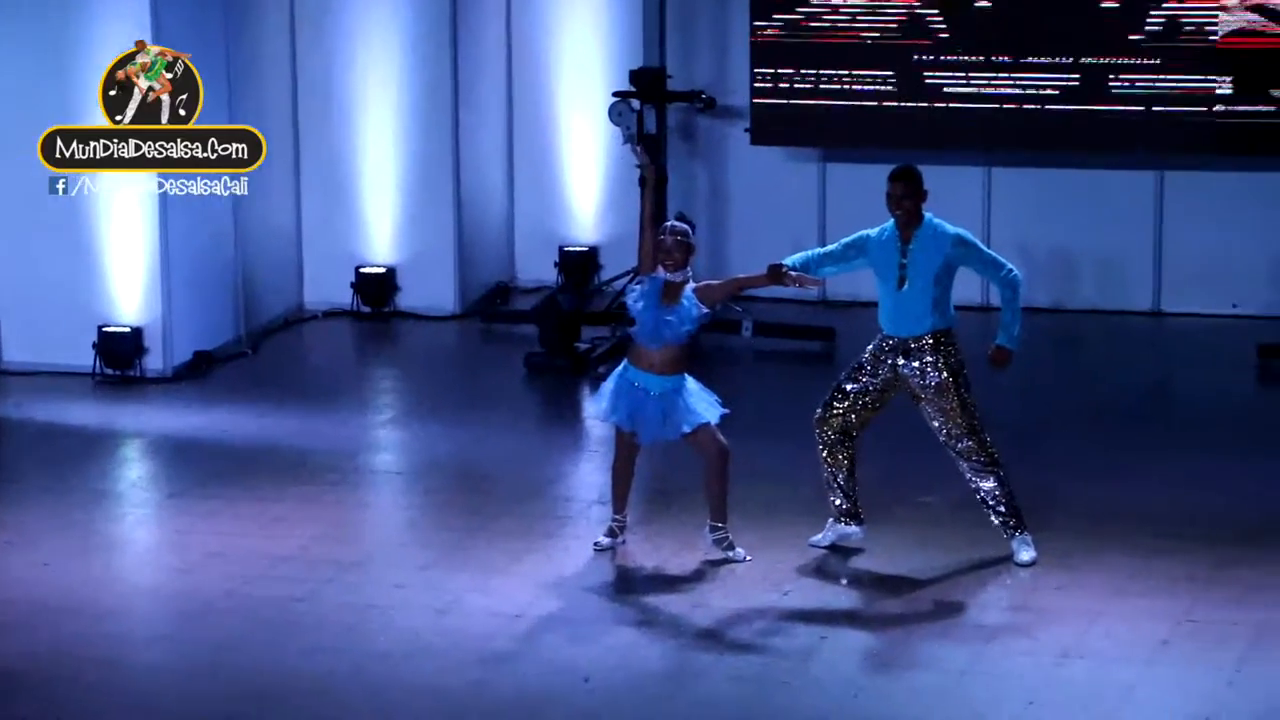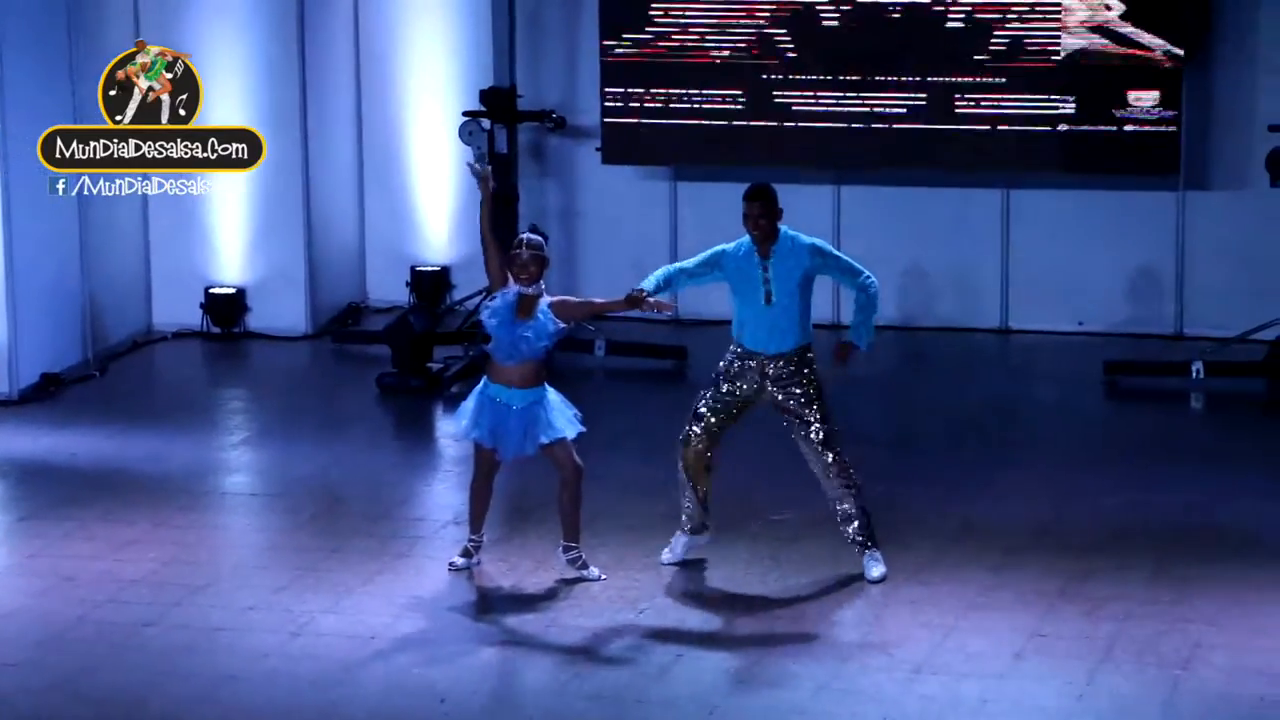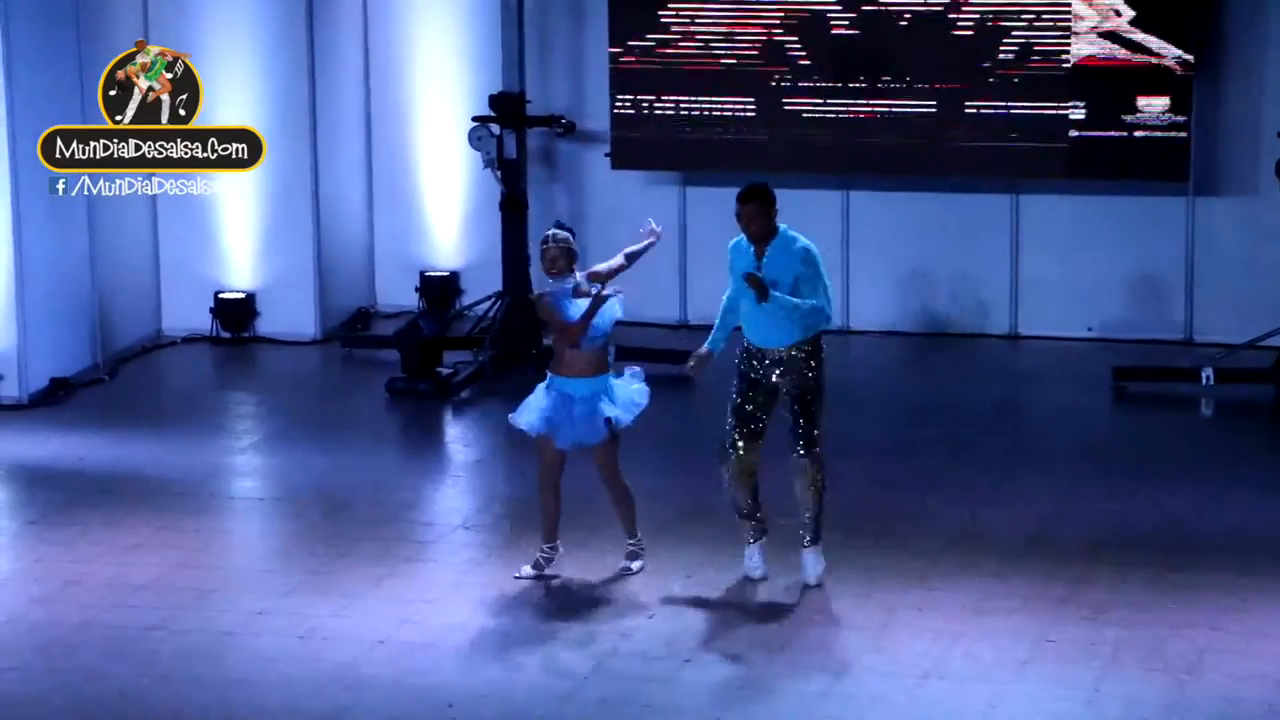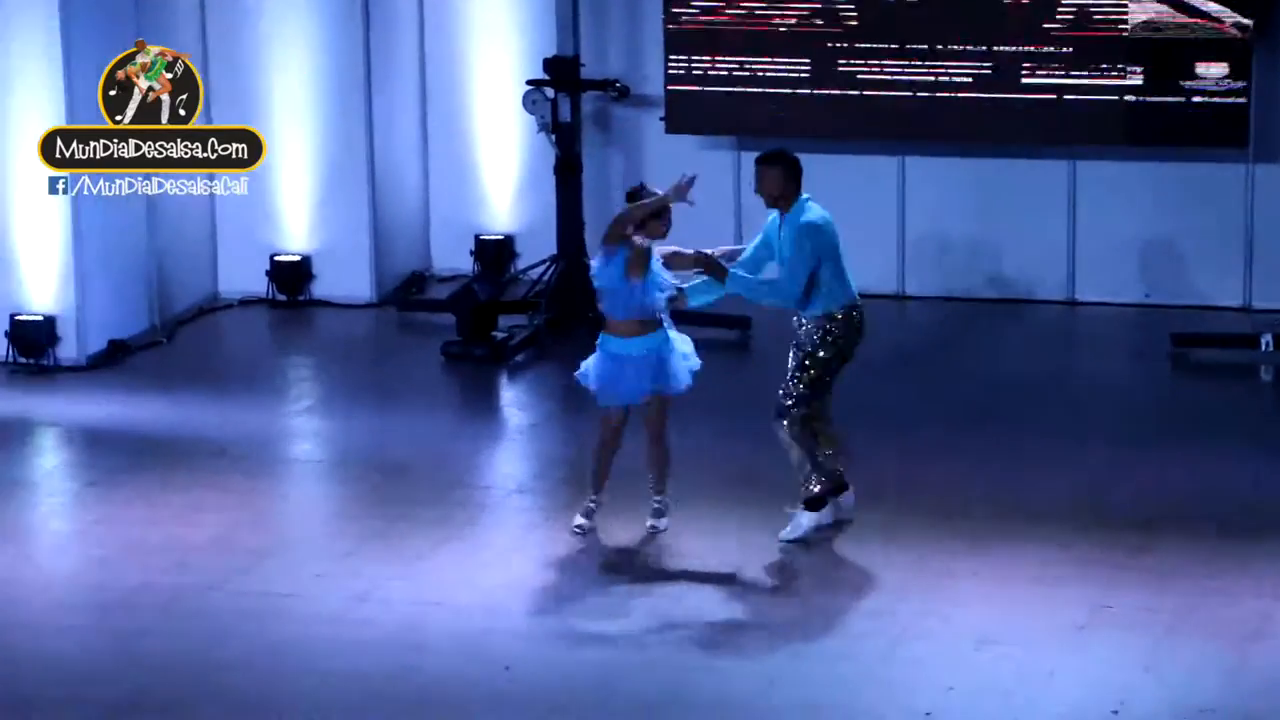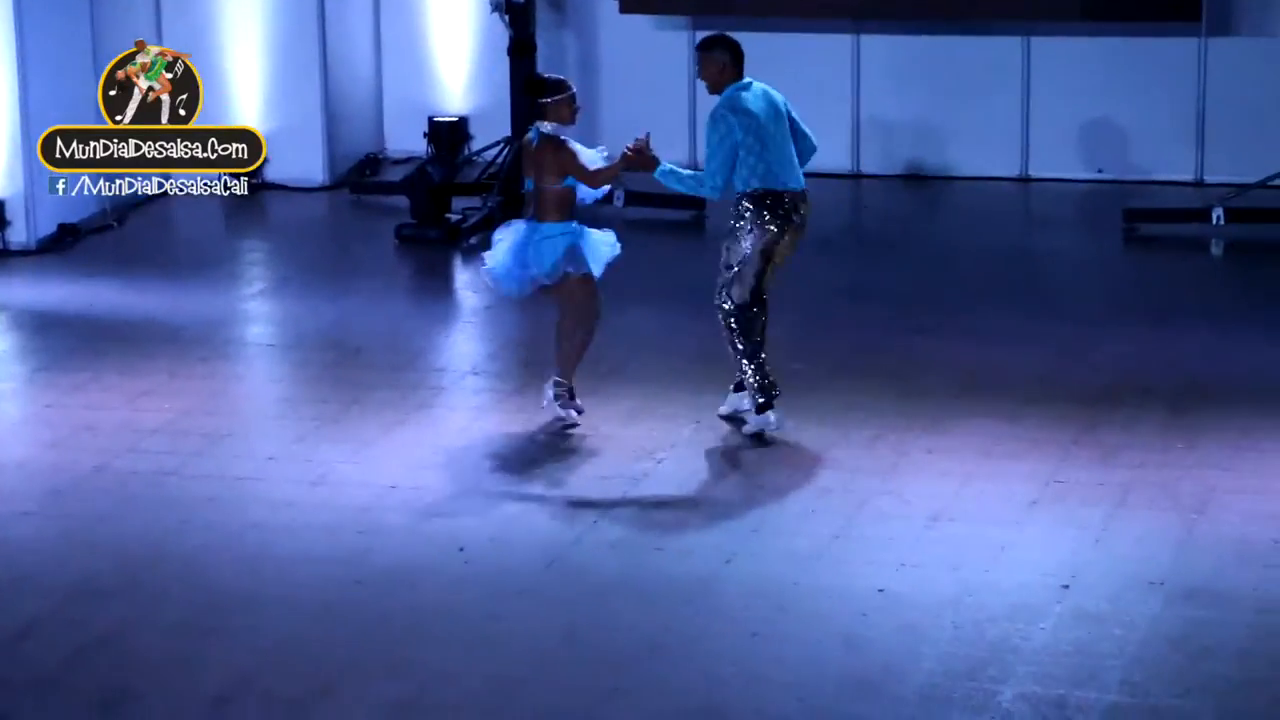
dt=0.7s
person 1, frame 1
left shoulder: (950, 241)
right shoulder: (873, 241)
left elbow: (1007, 278)
right elbow: (824, 258)
left wrist: (1006, 340)
right wrist: (787, 266)
left hip: (932, 353)
right hip: (887, 350)
left knee: (967, 443)
right knee: (831, 422)
left ankle: (1017, 533)
right ankle: (845, 520)
person 1, frame 2
left shoulder: (808, 252)
right shoulder: (729, 256)
left elbow: (866, 284)
right elbow: (679, 271)
left wrist: (856, 339)
right wrist: (648, 287)
left hip: (792, 368)
right hip: (743, 364)
left knee: (825, 456)
right knee: (695, 442)
left ankle: (867, 548)
right ankle: (691, 531)
person 1, frame 3
left shoulder: (802, 252)
right shoulder: (737, 250)
left elbow: (822, 313)
left wrist: (771, 295)
right wrist: (711, 345)
left hip: (799, 358)
right hip: (754, 358)
left knee: (805, 452)
right knee: (738, 453)
left ankle: (812, 544)
right ankle: (755, 539)
person 1, frame 4
left shoulder: (809, 224)
right shoulder: (779, 222)
left elbow: (788, 292)
right elbow: (746, 266)
left wrist: (724, 273)
left hip: (833, 327)
right hip: (811, 324)
left knee: (793, 414)
right knee: (795, 413)
left ankle: (819, 501)
right ankle: (833, 494)
person 1, frame 5
left shoulder: (725, 114)
right shoulder: (769, 96)
left elbow: (712, 186)
right elbow: (807, 146)
left wrist: (656, 168)
left hip: (760, 212)
right hip: (792, 206)
left knee: (734, 305)
right knee: (744, 300)
left ankle: (765, 408)
right ankle: (749, 390)
person 2, frame 1
left shoulder: (699, 295)
right shoulder: (648, 280)
left elbow: (739, 283)
right elbow: (646, 228)
left wrist: (778, 278)
right wrist: (649, 182)
left hip: (674, 388)
right hip: (634, 382)
left knee: (717, 451)
right knee: (625, 453)
left ankle: (718, 531)
right ankle: (617, 524)
person 2, frame 2
left shoulder: (556, 308)
right shoulder: (501, 294)
left elbow: (599, 306)
right elbow: (488, 244)
left wrist: (636, 303)
right wrist: (486, 196)
left hip: (534, 401)
right hip: (494, 399)
left knee: (571, 469)
right knee: (484, 472)
left ankle: (571, 550)
right ankle: (473, 544)
person 2, frame 3
left shoulder: (592, 278)
right shoulder: (545, 302)
left elbow: (622, 259)
right elbow: (572, 339)
left wrist: (650, 241)
right wrist: (592, 301)
left hip: (598, 393)
right hip: (561, 395)
left knee: (610, 475)
right knee: (549, 478)
left ankle: (634, 544)
right ankle: (548, 551)
person 2, frame 4
left shoulder: (665, 259)
right shoulder: (615, 245)
right elbow: (624, 219)
right wrist: (665, 197)
left hip: (654, 350)
right hip: (614, 354)
left knee: (655, 432)
right knee: (610, 435)
left ankle: (658, 498)
right ankle: (592, 502)
person 2, frame 5
left shoulder: (532, 143)
right shoulder: (559, 149)
right elbow: (595, 180)
right wrist: (627, 159)
left hip: (536, 237)
right hip: (557, 240)
left knee: (572, 313)
right knee: (585, 314)
left ankle: (562, 387)
right ankle: (561, 387)
